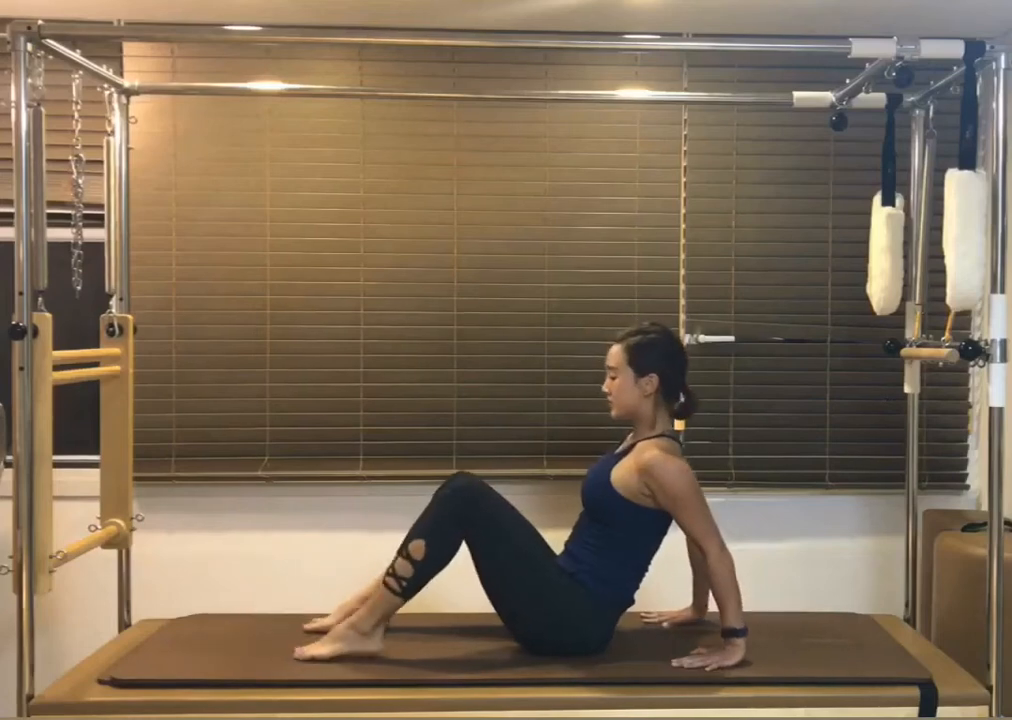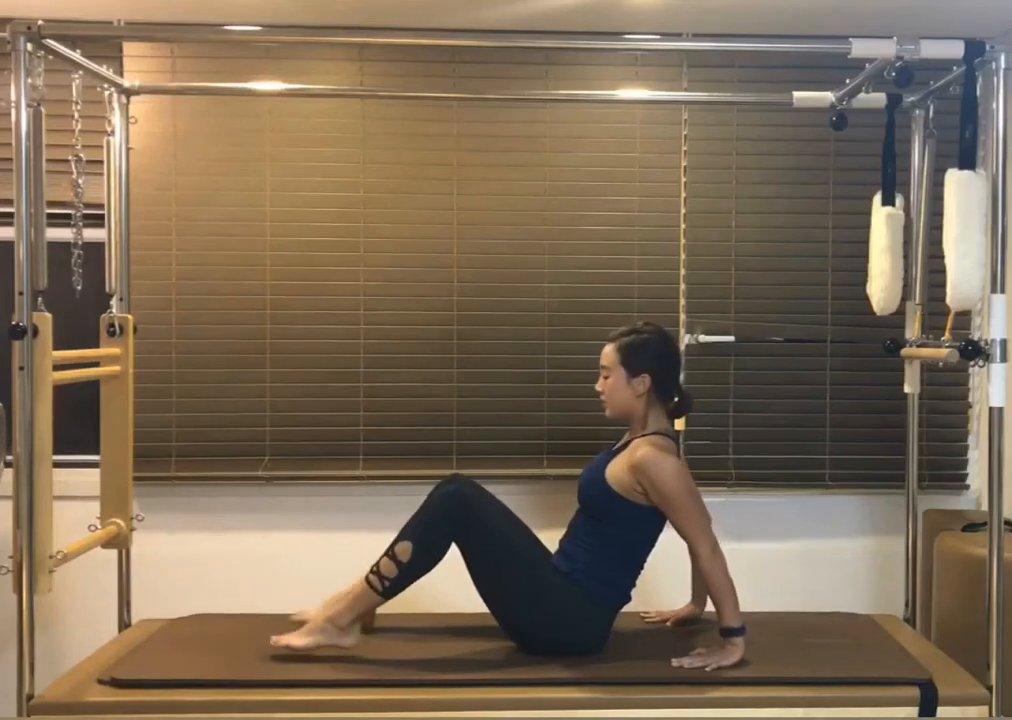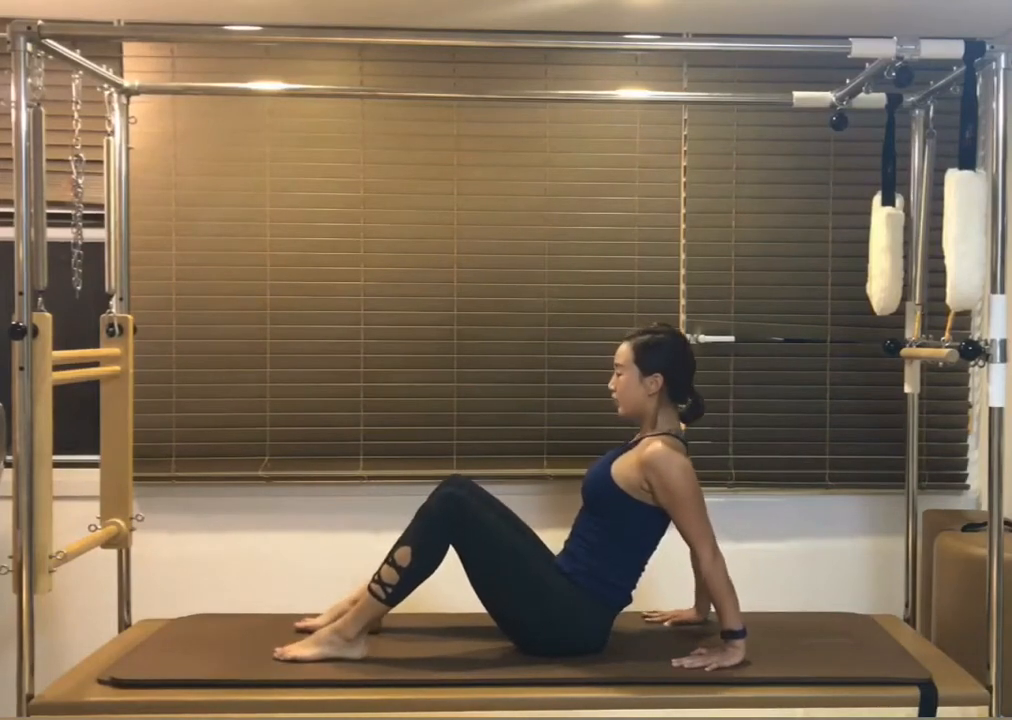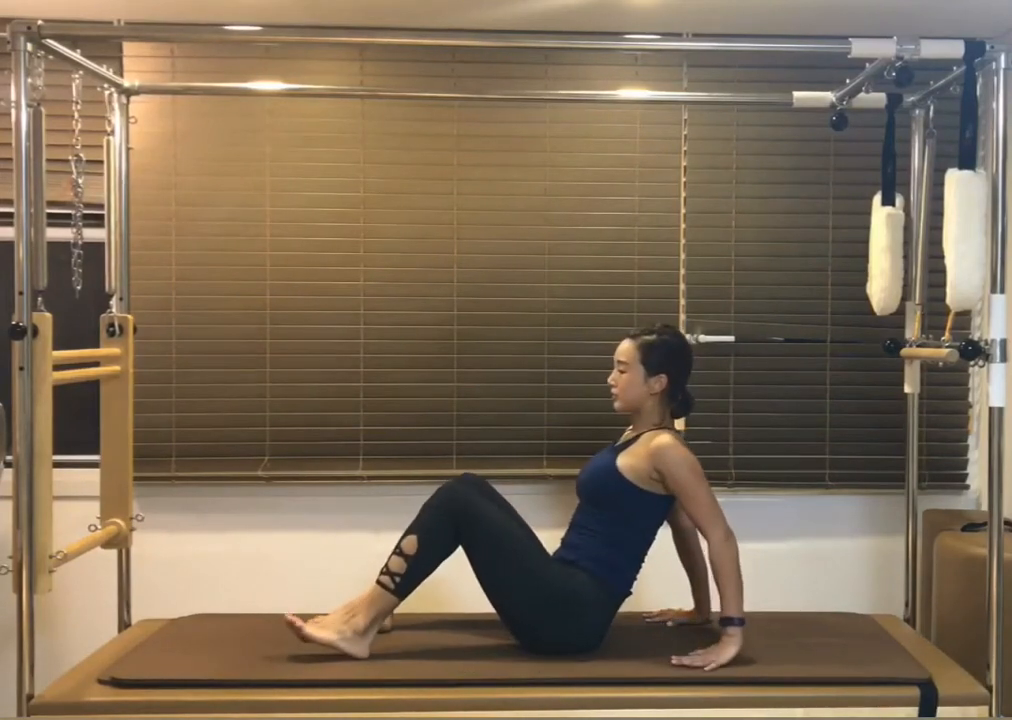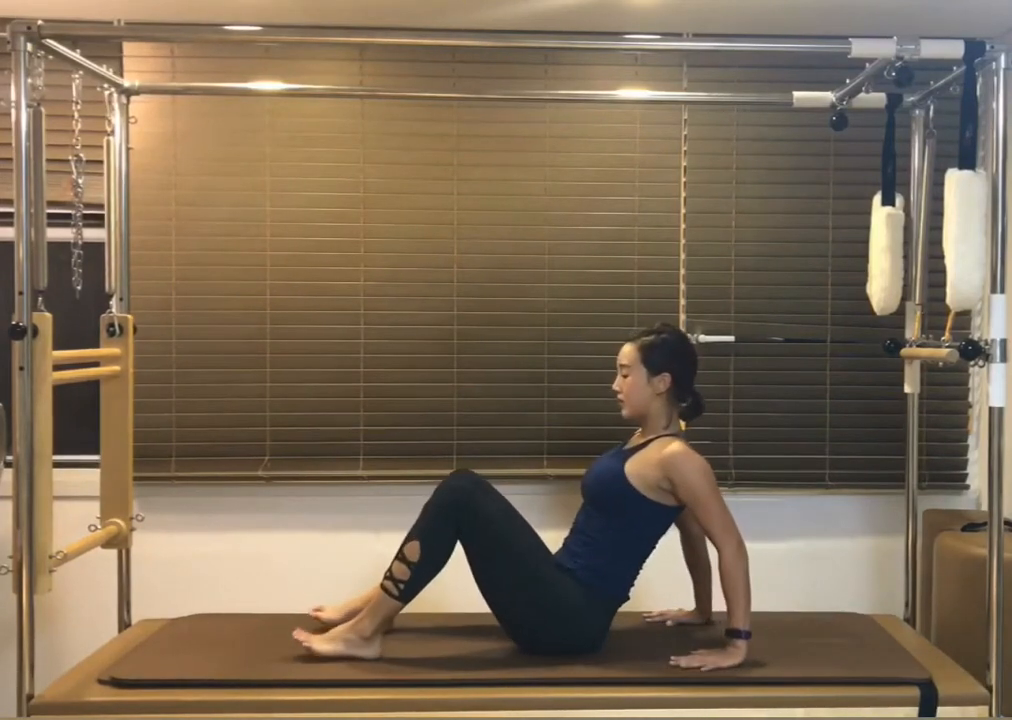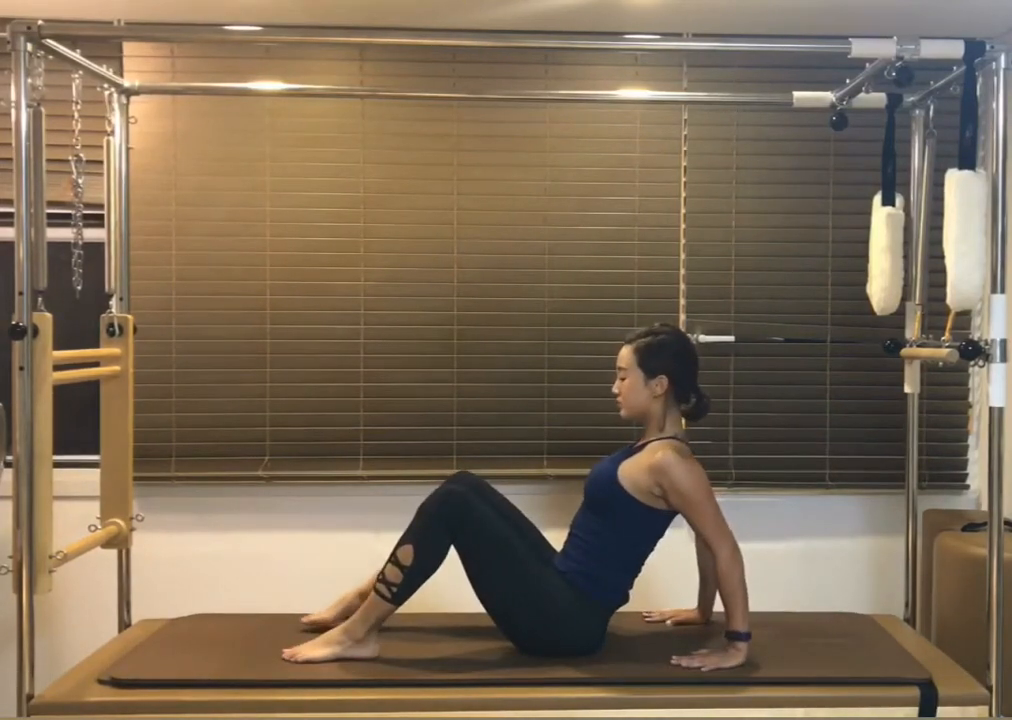
dt=0.7s
person 1, frame 1
left shoulder: (657, 461)
right shoulder: (644, 441)
left elbow: (714, 548)
right elbow: (697, 537)
left wrist: (734, 640)
right wrist: (697, 607)
left hip: (570, 623)
right hip: (564, 596)
left knee: (463, 499)
right knee: (461, 489)
left ankle: (364, 628)
right ankle: (373, 602)
person 1, frame 2
left shoulder: (651, 458)
right shoulder: (646, 440)
left elbow: (707, 546)
right elbow: (700, 518)
left wrist: (733, 640)
right wrist: (695, 603)
left hip: (568, 621)
right hip: (561, 594)
left knee: (454, 505)
right knee: (457, 491)
left ankle: (341, 621)
right ankle: (357, 600)
person 1, frame 3
left shoulder: (660, 458)
right shoulder: (650, 441)
left elbow: (708, 550)
right elbow: (695, 541)
left wrist: (734, 641)
right wrist: (701, 610)
left hip: (569, 622)
right hip: (562, 594)
left knee: (449, 509)
right knee: (458, 492)
left ankle: (347, 634)
right ankle: (365, 604)
person 1, frame 4
left shoulder: (663, 449)
right shoulder: (637, 438)
left elbow: (721, 537)
right elbow: (684, 529)
left wrist: (731, 633)
right wrist: (700, 610)
left hip: (571, 615)
right hip: (561, 596)
left knee: (453, 502)
right knee: (468, 488)
left ankle: (359, 627)
right ankle: (374, 602)
person 1, frame 5
left shoulder: (676, 459)
right shoulder: (644, 441)
left elbow: (731, 546)
right elbow: (691, 532)
left wrist: (736, 642)
right wrist: (700, 611)
left hip: (568, 619)
right hip: (560, 593)
left knee: (457, 499)
right knee: (465, 485)
left ankle: (362, 634)
right ankle: (378, 602)
person 1, frame 6
left shoulder: (667, 462)
right shoulder: (656, 445)
left elbow: (725, 549)
right elbow: (705, 538)
left wrist: (737, 643)
right wrist: (702, 611)
left hip: (564, 622)
right hip: (560, 589)
left knee: (451, 505)
right knee: (465, 487)
left ankle: (356, 634)
right ankle: (367, 599)
